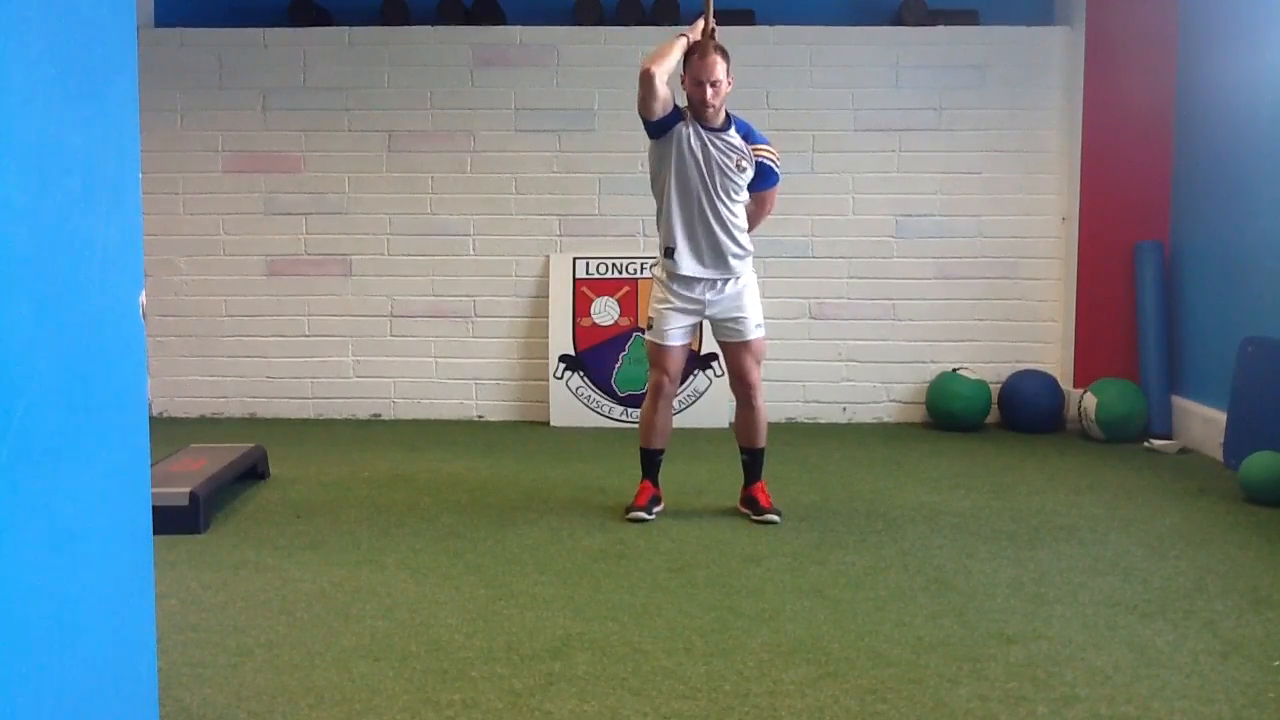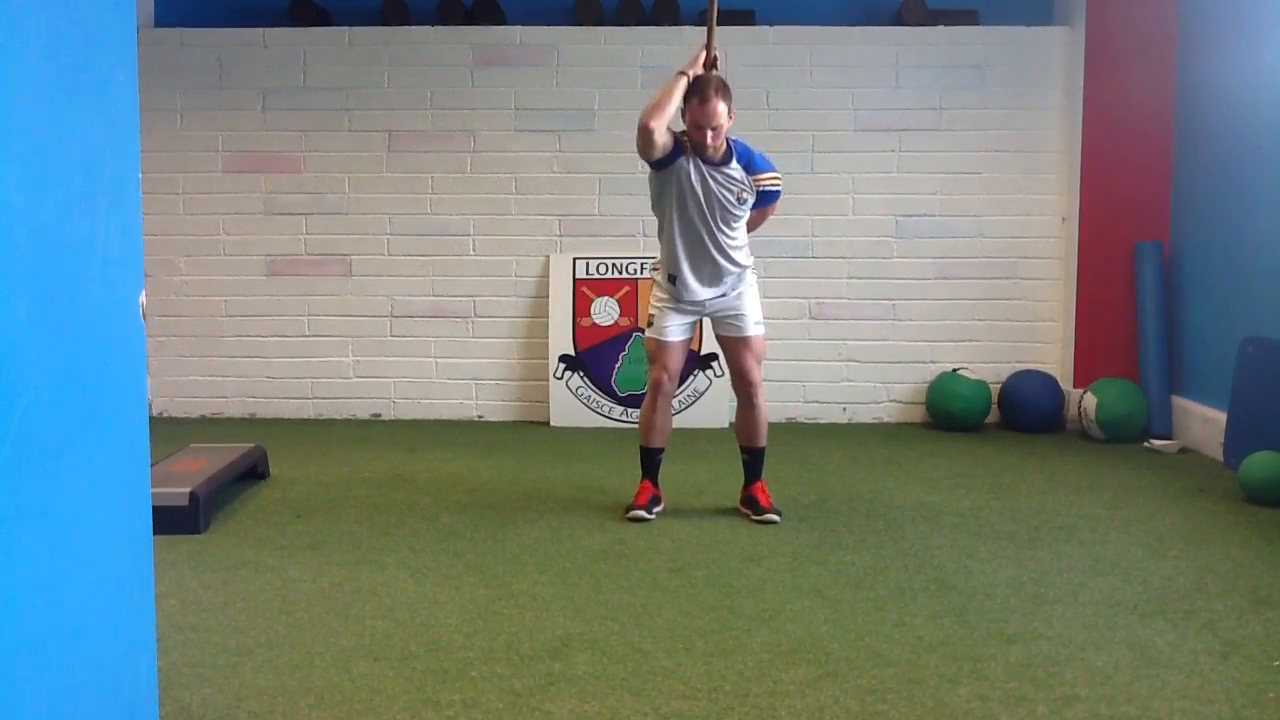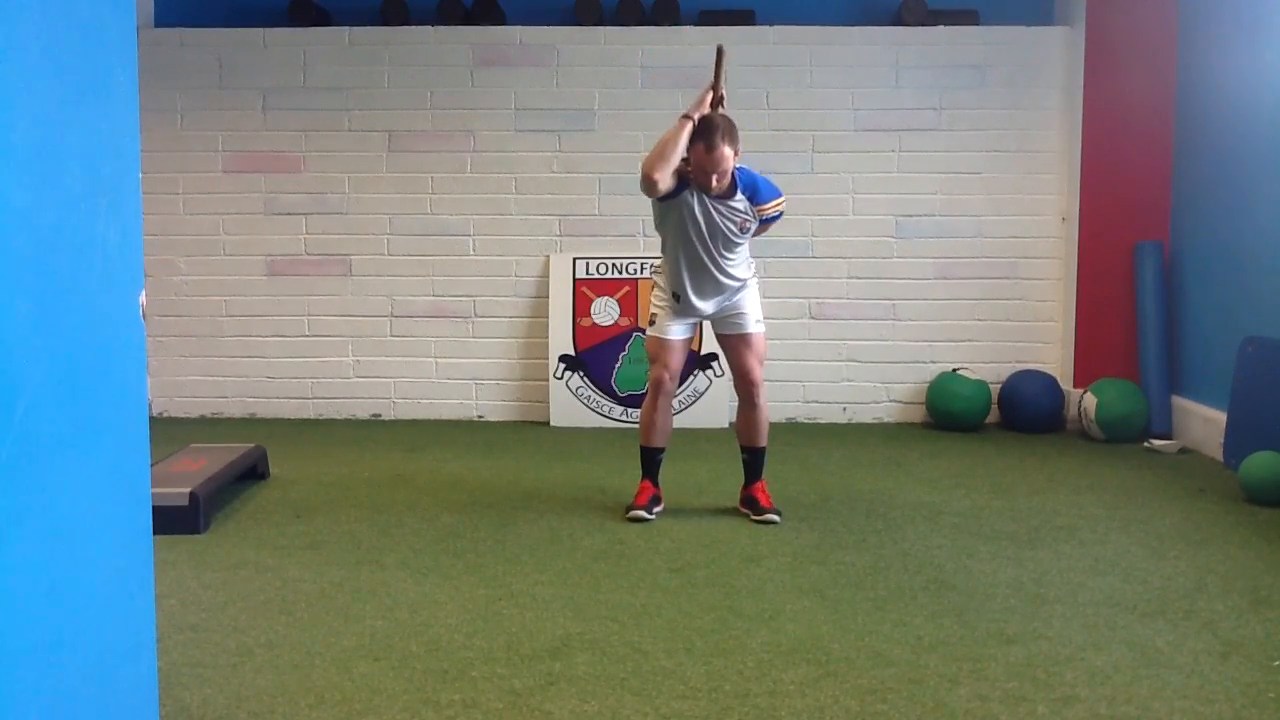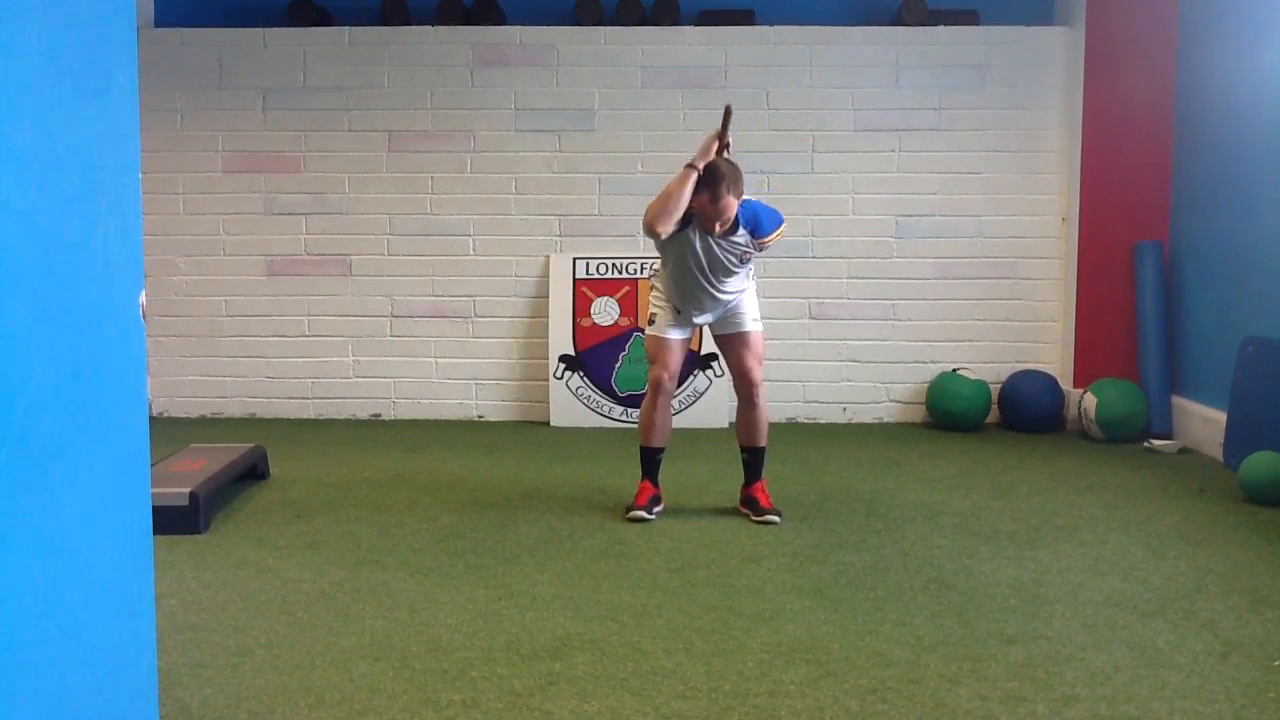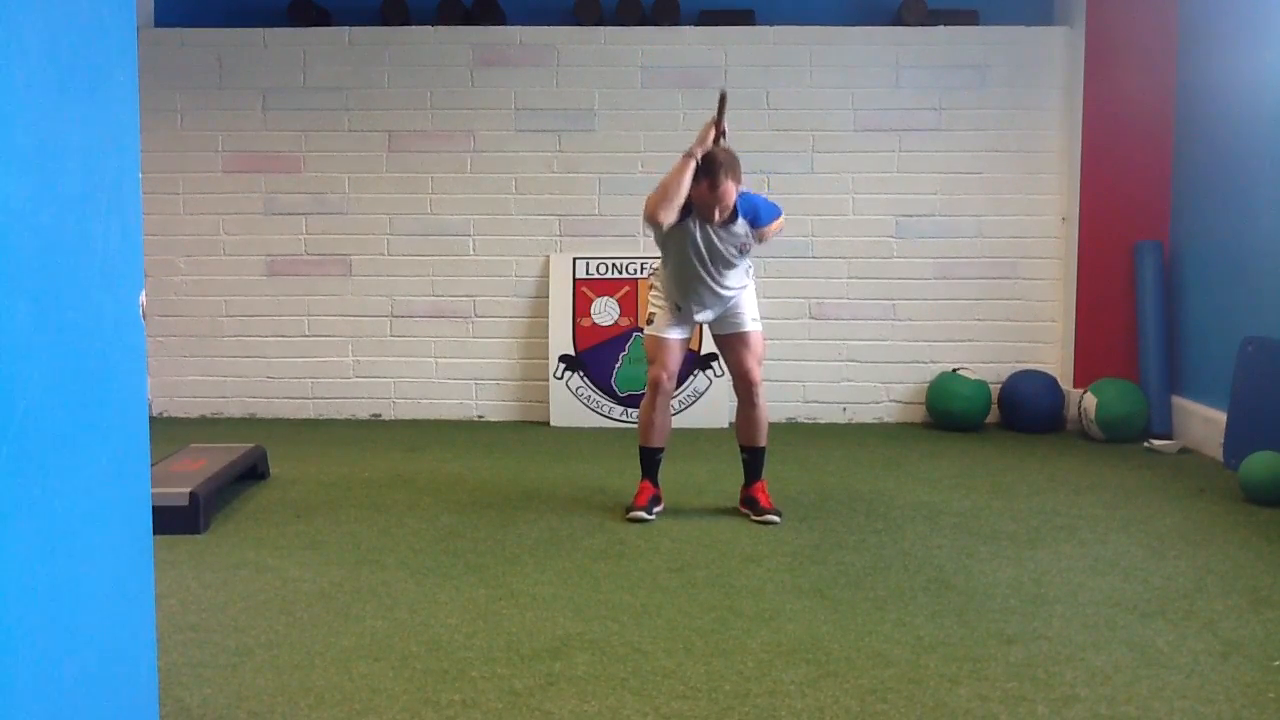
dt=0.4s
person 1, frame 1
left shoulder: (753, 144)
right shoulder: (668, 128)
left elbow: (764, 203)
right elbow: (650, 75)
right wrist: (687, 37)
left hip: (734, 281)
right hip: (676, 281)
left knee: (749, 387)
right knee: (661, 385)
left ankle: (753, 488)
right ankle: (649, 487)
person 1, frame 2
left shoulder: (755, 167)
right shoulder: (669, 155)
right elbow: (648, 125)
right wrist: (687, 73)
left hip: (734, 286)
right hip: (676, 288)
left knee: (750, 384)
right knee: (661, 383)
left ankle: (754, 488)
right ankle: (649, 486)
person 1, frame 3
left shoulder: (759, 192)
right shoulder: (674, 183)
right elbow: (650, 177)
right wrist: (691, 115)
left hip: (735, 291)
right hip: (676, 291)
left knee: (752, 383)
right knee: (661, 381)
left ankle: (754, 487)
right ankle: (649, 486)
person 1, frame 4
left shoulder: (760, 220)
right shoulder: (676, 211)
right elbow: (654, 227)
right wrist: (695, 164)
left hip: (733, 297)
right hip: (674, 297)
left knee: (751, 383)
right knee: (661, 382)
left ankle: (754, 488)
right ankle: (649, 487)
person 1, frame 5
left shoulder: (758, 212)
right shoulder: (675, 204)
right elbow: (656, 216)
right wrist: (694, 152)
left hip: (732, 298)
right hip: (673, 296)
left knee: (750, 384)
right knee: (659, 383)
left ankle: (754, 487)
right ankle: (648, 486)
